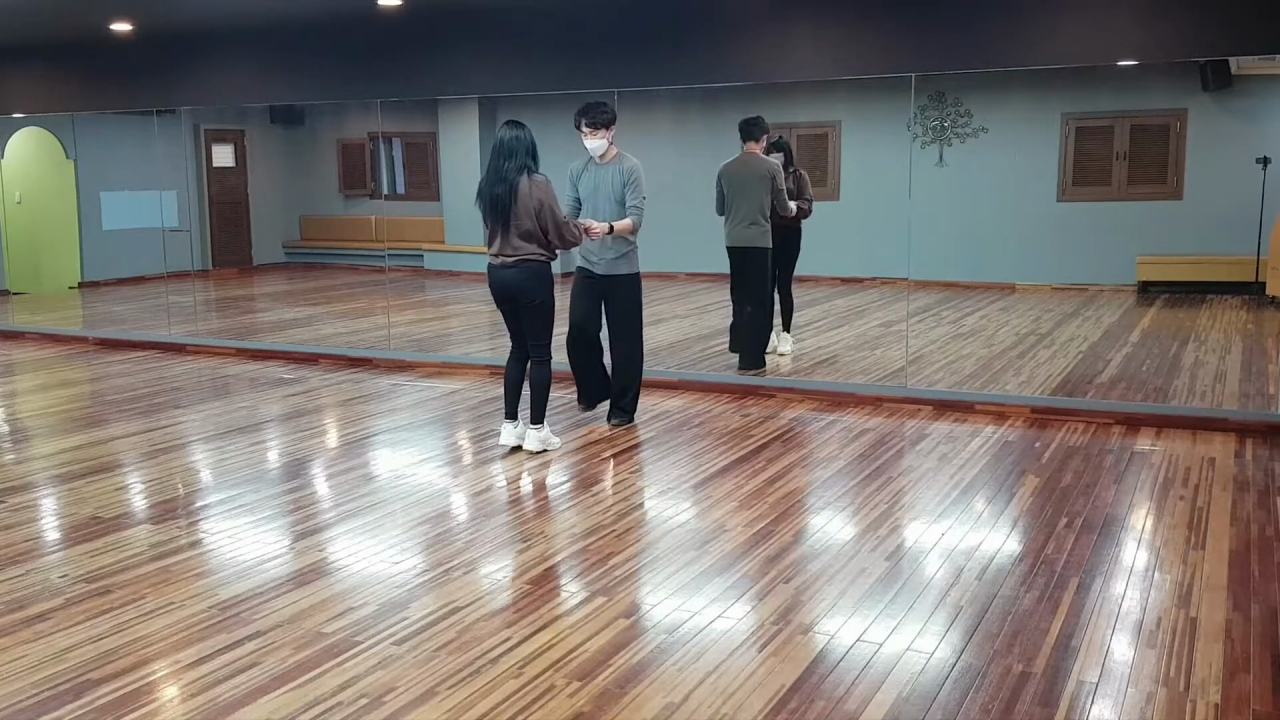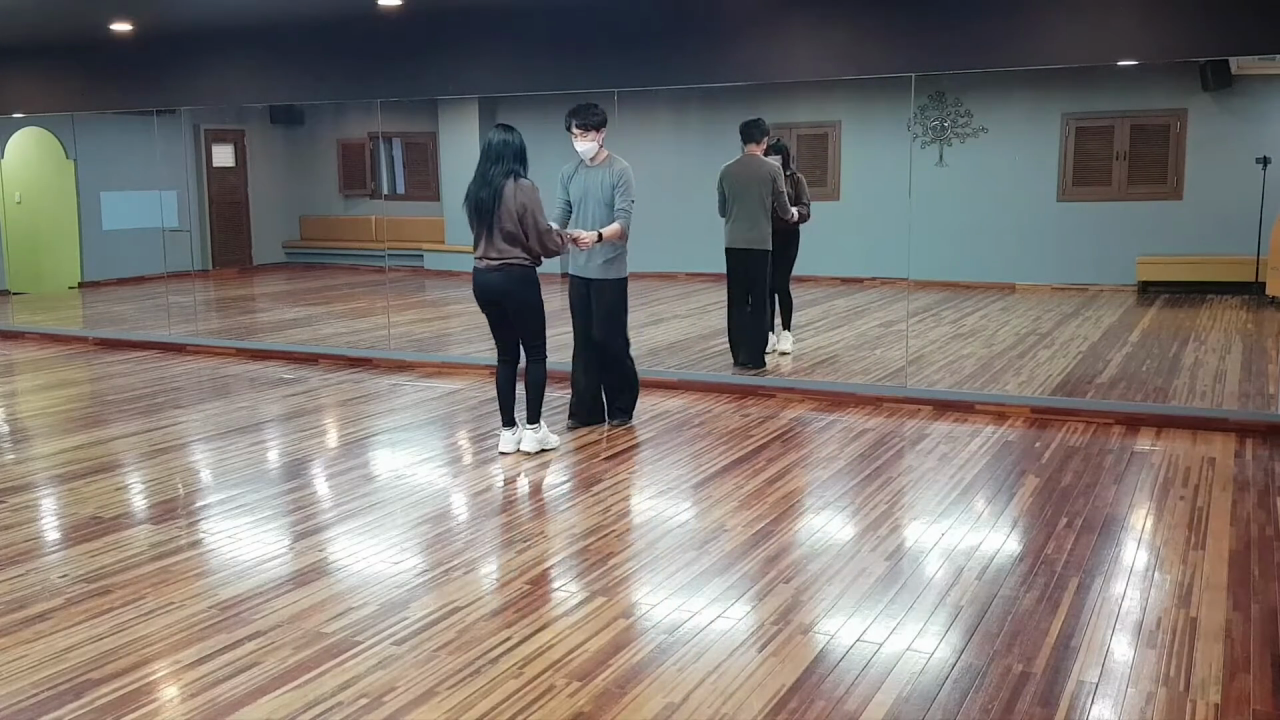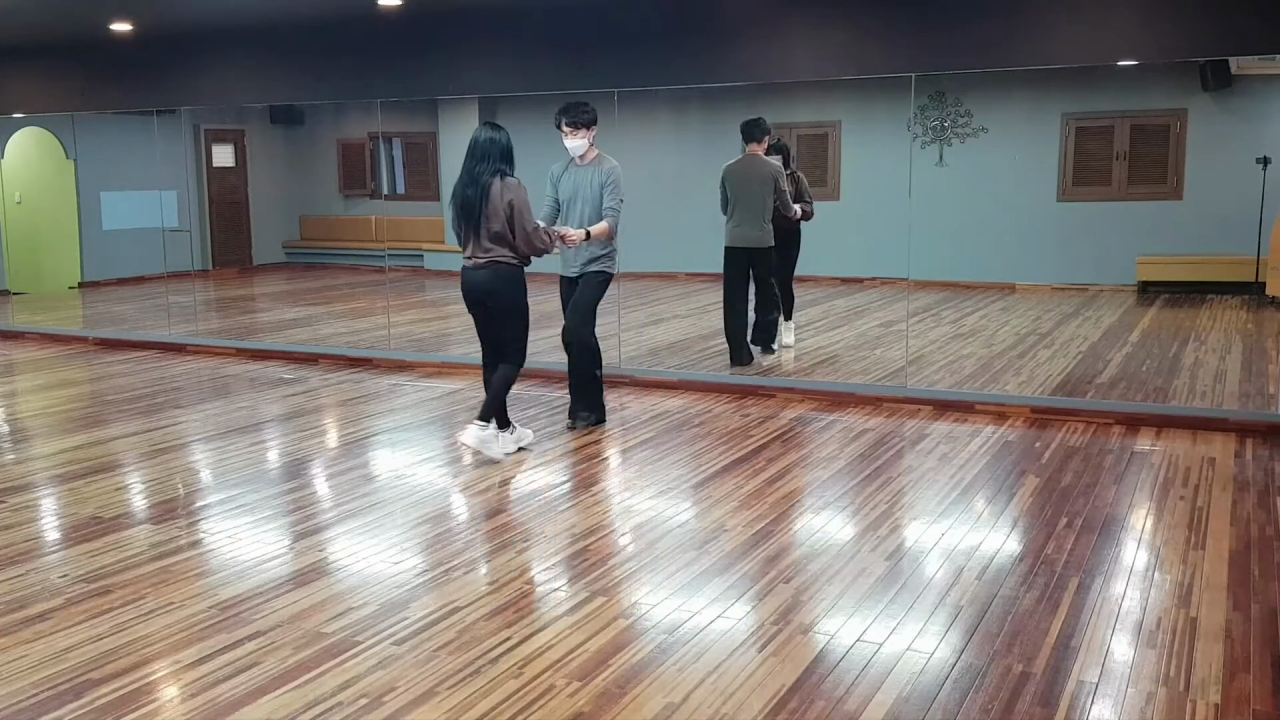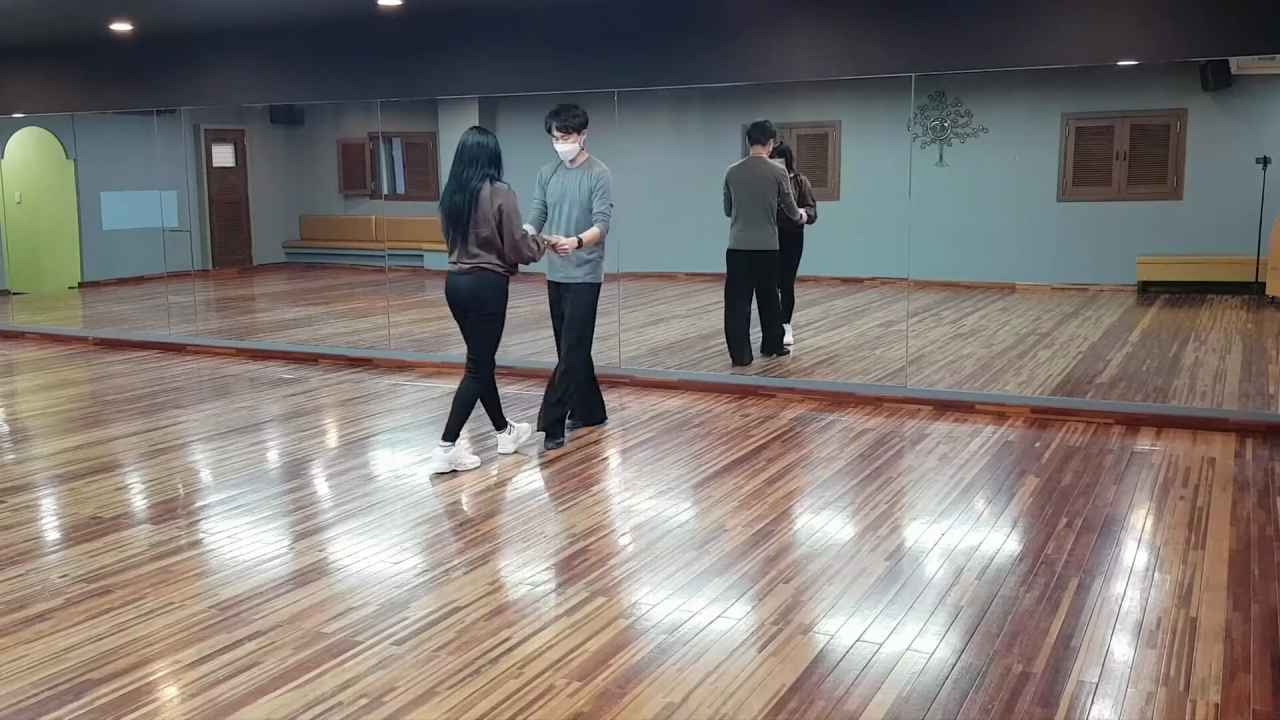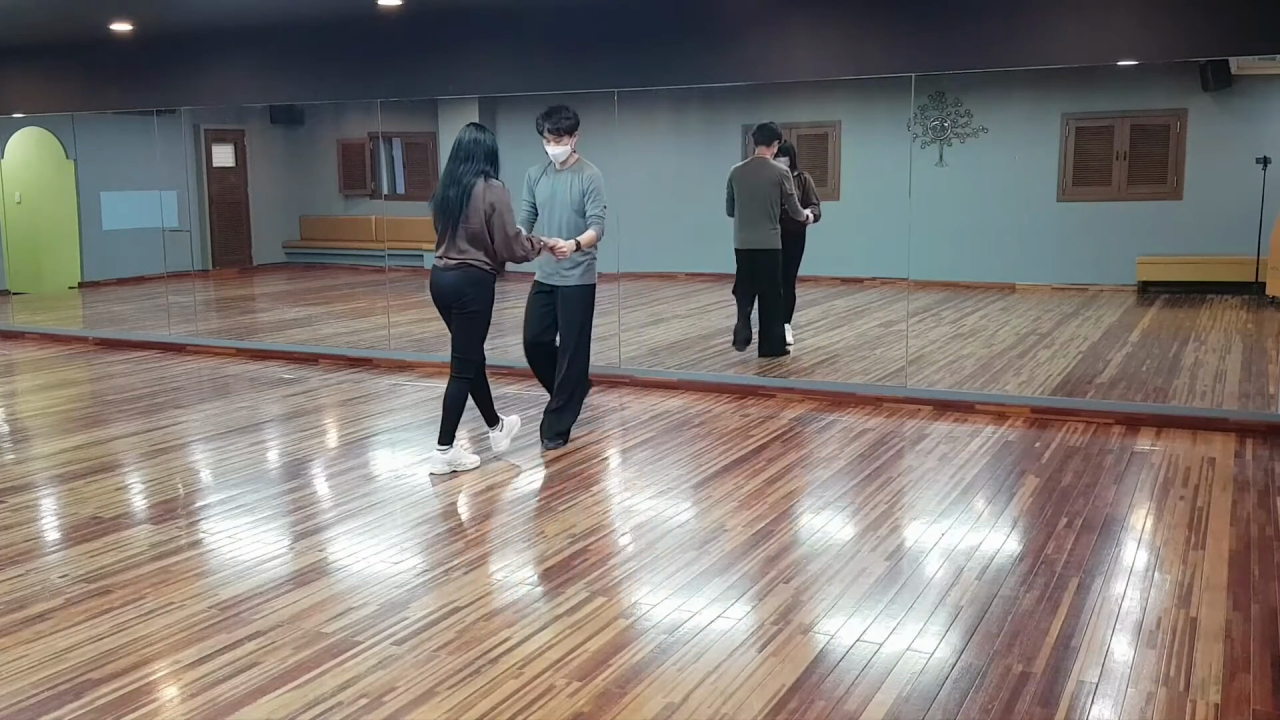
dt=0.2s
person 1, frame 1
left shoulder: (488, 186)
right shoulder: (536, 184)
right elbow: (561, 233)
right wrist: (580, 229)
left hip: (498, 273)
right hip: (531, 274)
left knee: (518, 347)
right knee: (540, 353)
left ankle: (510, 425)
right ankle: (536, 431)
person 1, frame 2
left shoulder: (477, 190)
right shoulder: (522, 189)
right elbow: (543, 242)
right wrist: (564, 238)
left hip: (483, 278)
right hip: (516, 278)
left knee: (506, 353)
right knee: (535, 353)
left ankle: (508, 432)
right ankle: (533, 430)
person 1, frame 3
left shoulder: (463, 189)
right shoulder: (509, 188)
right elbow: (530, 241)
right wrist: (552, 236)
left hip: (471, 277)
right hip: (503, 277)
left knee: (492, 355)
right knee: (513, 357)
left ankle: (504, 431)
right ankle: (481, 426)
person 1, frame 4
left shoulder: (451, 194)
right shoulder: (498, 193)
right elbow: (517, 248)
right wrist: (540, 243)
left hip: (456, 282)
right hip: (486, 285)
left knee: (481, 362)
right knee: (478, 369)
left ankle: (504, 431)
right ankle: (446, 447)
person 1, frame 5
left shoulder: (446, 189)
right shoulder: (492, 190)
right elbow: (511, 246)
right wrist: (540, 244)
left hip: (442, 278)
right hip: (472, 282)
left knee: (471, 357)
right knee: (464, 366)
left ankle: (496, 426)
right ankle: (444, 450)
person 2, frame 1
left shoulder: (629, 168)
right shoulder: (577, 170)
left elbow: (635, 219)
right elbow: (569, 213)
left wrist: (607, 228)
left hip: (622, 268)
right hip: (587, 265)
left knee: (624, 340)
right knee: (579, 329)
left ankle: (623, 407)
right ankle: (594, 389)
person 2, frame 2
left shoulder: (619, 171)
right shoulder: (568, 173)
left elbow: (623, 223)
right elbow: (560, 217)
left wrist: (596, 236)
left hip: (610, 272)
right hip: (578, 271)
left knee: (610, 341)
right knee: (584, 344)
left ankle: (622, 405)
right ankle: (587, 410)
person 2, frame 3
left shoulder: (608, 170)
right shoulder: (558, 172)
left elbow: (611, 221)
right elbow: (549, 214)
left wrist: (584, 234)
left hip: (598, 264)
right hip: (568, 268)
left knee: (576, 328)
right knee: (575, 333)
left ankle: (589, 402)
right ankle: (584, 408)
person 2, frame 4
left shoulder: (598, 174)
right shoulder: (547, 174)
left elbow: (602, 225)
right elbow: (537, 218)
left wrist: (575, 241)
left hip: (584, 274)
right hip: (556, 273)
left knee: (572, 349)
right knee: (571, 348)
left ankle: (552, 423)
right ankle: (588, 410)
person 2, frame 5
left shoulder: (589, 176)
right shoulder: (535, 175)
left elbow: (598, 226)
right elbow: (526, 219)
left wrist: (574, 244)
left hip: (577, 278)
right hip: (544, 276)
left knee: (571, 352)
right knee: (535, 342)
left ankle: (556, 427)
right ankle: (571, 396)
person 3, frame 1
left shoulder: (726, 169)
right shoulder: (771, 167)
left elbow: (719, 209)
right elbow: (783, 207)
right wrist: (792, 208)
left hip: (733, 241)
right hip: (758, 241)
left knee: (739, 293)
right knee: (756, 300)
left ankle: (738, 341)
right ankle: (751, 359)
person 3, frame 2
left shoulder: (727, 170)
right shoulder: (772, 169)
right elbow: (783, 209)
right wrist: (793, 215)
left hip: (733, 243)
right hip: (759, 243)
left knee: (737, 301)
right knee: (758, 302)
left ankle: (740, 354)
right ankle: (752, 356)
person 3, frame 3
left shoulder: (729, 170)
right shoulder: (774, 169)
right elbow: (785, 206)
right wrist: (796, 212)
left hip: (733, 242)
right hip: (762, 241)
left knee: (735, 299)
right knee: (767, 292)
left ankle: (739, 354)
right ankle: (764, 339)
person 3, frame 4
left shoulder: (733, 172)
right shoulder: (777, 172)
right elbow: (789, 209)
right wrist: (801, 216)
left hip: (737, 245)
right hip: (766, 244)
left knee: (737, 301)
right knee: (768, 298)
left ankle: (740, 354)
right ankle: (772, 345)
person 3, frame 5
left shoulder: (736, 172)
right shoulder: (780, 173)
left elbow: (730, 210)
right elbow: (793, 210)
right wrist: (807, 217)
left hip: (742, 243)
right hip: (768, 244)
left knee: (743, 293)
right knee: (770, 296)
left ankle: (742, 333)
right ankle: (772, 345)
person 4, frame 1
left shoulder: (798, 176)
left elbow: (807, 205)
left wrist: (793, 207)
left hip: (789, 235)
left knee: (784, 286)
left ankle: (786, 335)
right ankle: (769, 334)
person 4, frame 2
left shoulder: (796, 179)
left elbow: (805, 209)
left wrist: (795, 212)
left hip: (787, 238)
left knee: (781, 285)
right knee: (766, 287)
left ankle: (786, 334)
right ankle: (769, 334)
person 4, frame 3
left shoulder: (796, 178)
left elbow: (808, 207)
left wrist: (798, 209)
left hip: (789, 236)
left knee: (785, 283)
left ankle: (788, 324)
person 4, frame 4
left shoulder: (800, 181)
left elbow: (811, 209)
left wrist: (803, 214)
left hip: (792, 238)
left knee: (787, 285)
left ankle: (785, 327)
person 4, frame 5
left shoulder: (803, 179)
left elbow: (814, 206)
left wrist: (809, 214)
left hip: (794, 237)
left knee: (789, 283)
left ankle: (786, 326)
